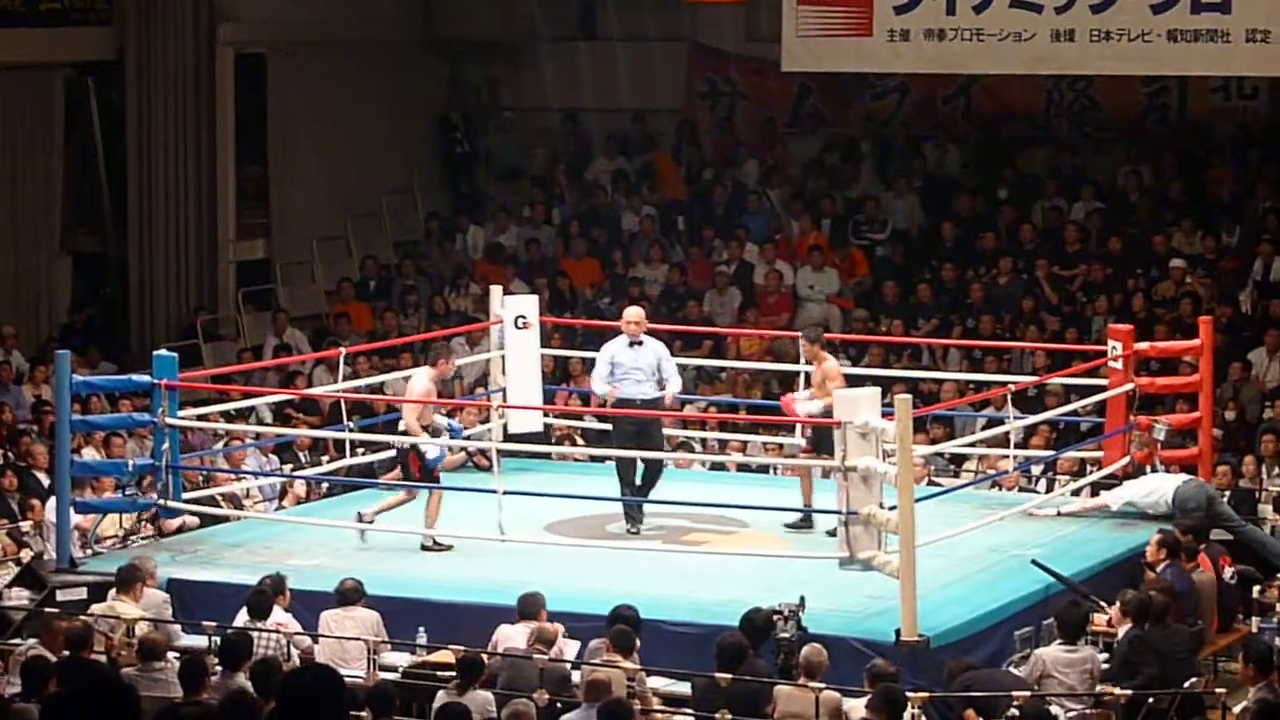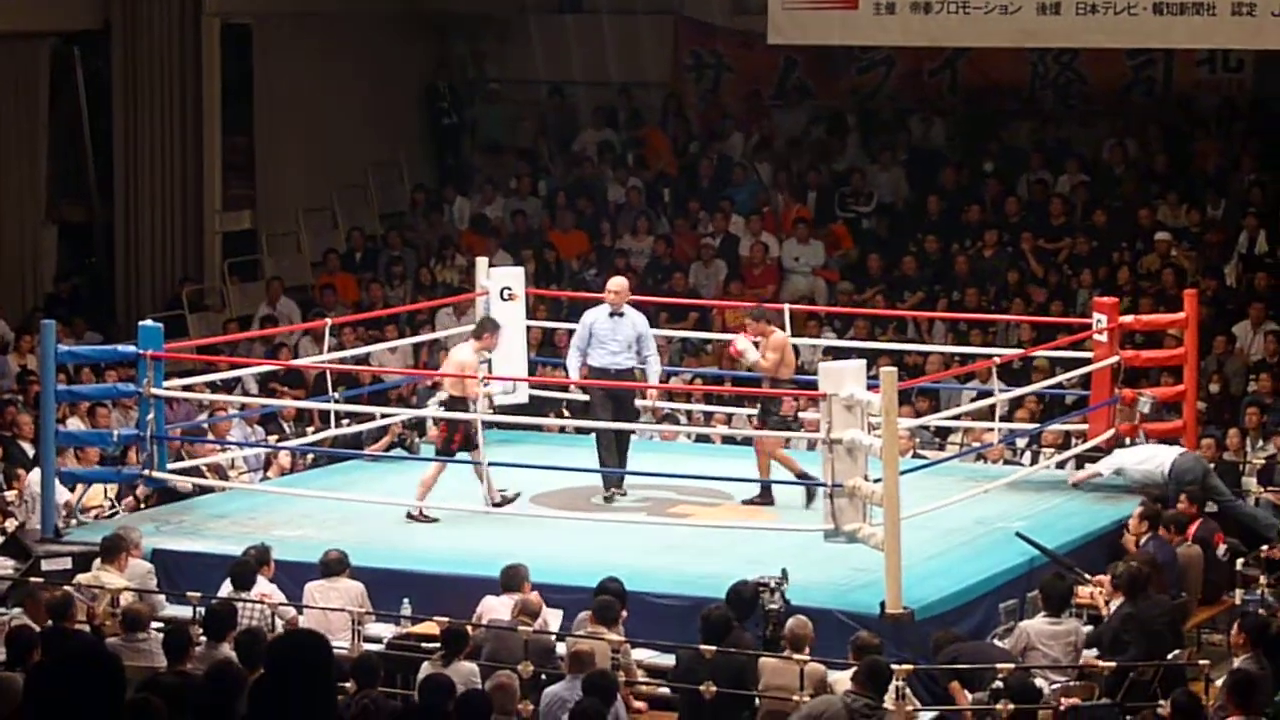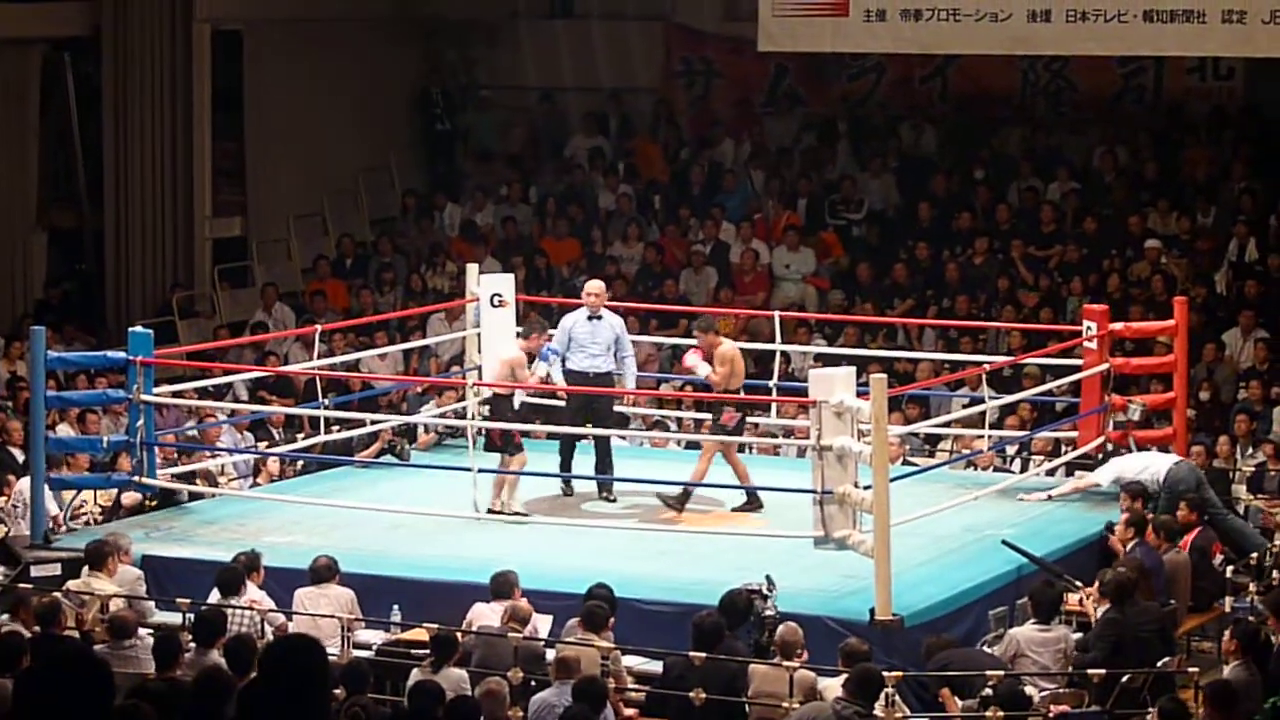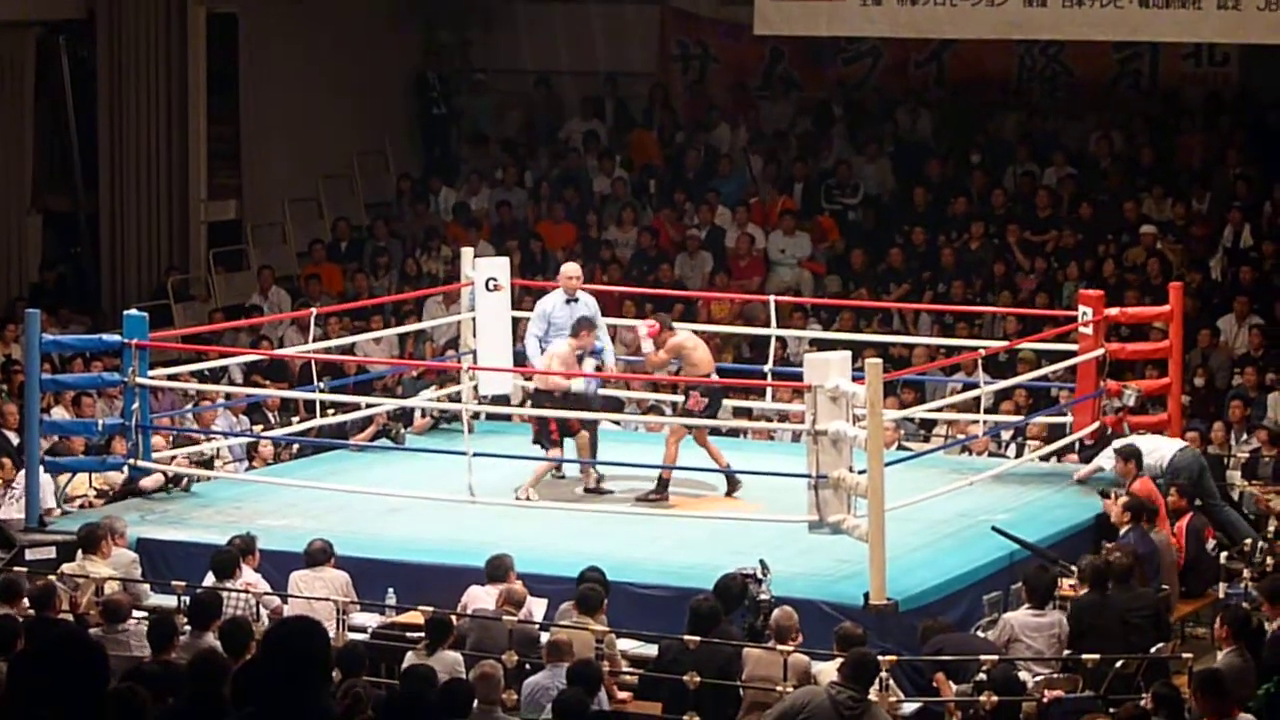
dt=0.3s
person 1, frame 1
left shoulder: (657, 348)
right shoulder: (610, 349)
left elbow: (673, 377)
right elbow: (597, 380)
left wrist: (671, 391)
right wrist: (606, 391)
left hip: (651, 408)
right hip: (623, 408)
left knee: (656, 462)
right knee: (626, 466)
left ankle: (638, 501)
right ankle: (632, 518)
person 1, frame 2
left shoulder: (638, 320)
right shoulder: (591, 316)
left elbow: (650, 354)
right elbow: (576, 349)
left wrist: (653, 383)
right wrist: (574, 375)
left hip: (625, 377)
right hip: (598, 376)
left knee: (623, 430)
right knee: (604, 428)
left ankle: (618, 480)
right ankle: (610, 482)
person 1, frame 3
left shoulder: (616, 322)
right shoulder: (570, 321)
left elbow: (626, 355)
right elbow: (556, 353)
left wrist: (630, 385)
right wrist: (559, 380)
left hip: (603, 381)
right hip: (576, 380)
left knee: (603, 435)
right knee: (571, 432)
left ankle: (605, 486)
right ankle: (566, 480)
person 1, frame 4
left shoulder: (589, 303)
right shoulder: (546, 304)
left elbow: (601, 334)
right elbow: (532, 337)
left wrist: (609, 362)
right wrist: (539, 365)
right ankle: (555, 463)
person 2, frame 1
left shoulder: (1124, 491)
right shoulder: (1144, 481)
left elbow: (1087, 506)
left wrist: (1055, 511)
left hip: (1185, 497)
right hip: (1198, 486)
right knee: (1241, 527)
person 2, frame 2
left shoulder: (1116, 458)
right shoulder: (1134, 450)
left elbow: (1082, 475)
left wrist: (1070, 481)
left hip: (1182, 470)
right hip: (1193, 460)
right knee: (1230, 503)
person 2, frame 3
left shoulder: (1113, 467)
right shoulder: (1127, 460)
left elbow: (1079, 485)
left wrist: (1046, 495)
left hip: (1175, 478)
right hip: (1187, 468)
right knee: (1220, 515)
right ankle: (1262, 549)
person 2, frame 4
left shoulder: (1115, 447)
right shoulder: (1131, 442)
left elbow: (1091, 471)
left wrist: (1076, 477)
left hip: (1183, 464)
right hip: (1191, 457)
right knee: (1217, 506)
right ankle: (1254, 543)
person 3, frame 1
left shoulder: (423, 377)
right shoulder: (424, 385)
right elbow: (410, 420)
left wrist: (445, 423)
right wrist: (429, 446)
left hip: (413, 440)
right hip: (414, 440)
left knee: (410, 493)
right knee: (436, 490)
left ankle: (368, 515)
right ankle: (428, 540)
person 3, frame 2
left shoulder: (460, 349)
right shoulder: (469, 358)
left elbow: (442, 372)
right elbow: (472, 394)
left hip: (458, 407)
right hip: (455, 410)
left knee: (478, 453)
right knee: (441, 462)
left ankle: (493, 497)
right ankle: (415, 509)
person 3, frame 3
left shoulder: (510, 349)
right shoulder: (517, 355)
right elbow: (527, 386)
left wrist: (538, 364)
left hip: (500, 405)
right hip: (499, 407)
left knee: (508, 459)
right knee: (519, 458)
left ankle: (496, 504)
right ankle: (509, 505)
person 3, frame 4
left shoulder: (571, 352)
right shoulder: (562, 349)
left elbow: (578, 378)
right elbow: (552, 381)
left wrist: (592, 361)
right wrist: (580, 386)
left hip: (557, 400)
right hip: (545, 402)
left knee: (583, 436)
right knee: (554, 455)
left ankle: (590, 482)
right ankle: (524, 492)
person 4, frame 1
left shoulder: (830, 366)
right shoulder: (817, 363)
left elbow: (833, 399)
left wrist: (805, 408)
right wrist: (798, 398)
right hip: (819, 421)
right knee: (803, 467)
right ankle: (807, 517)
person 4, frame 2
left shoulder: (777, 339)
right shoulder: (767, 338)
left elbow: (767, 369)
right elbow: (760, 366)
left wrist: (750, 350)
right wrist: (743, 354)
left hip: (782, 397)
right hip: (770, 395)
left knee: (772, 449)
right knee: (759, 444)
left ankle: (809, 481)
right ankle: (765, 493)
person 4, frame 3
left shoulder: (725, 351)
right shoulder: (721, 348)
left elbow: (718, 383)
right elbow: (718, 378)
left wrist: (698, 365)
right wrist: (697, 366)
left hip: (729, 407)
right hip: (728, 405)
left knee: (706, 453)
right knee: (729, 454)
left ankle: (681, 499)
right ankle: (753, 499)
person 4, frame 4
left shoulder: (675, 342)
right shoulder: (683, 335)
left elbow: (652, 365)
right elbow: (663, 361)
left wrist: (646, 341)
right wrist: (651, 341)
left hip: (701, 391)
right hip: (712, 388)
left knee: (672, 438)
right knee: (701, 439)
left ankle: (661, 489)
right ankle: (732, 478)
